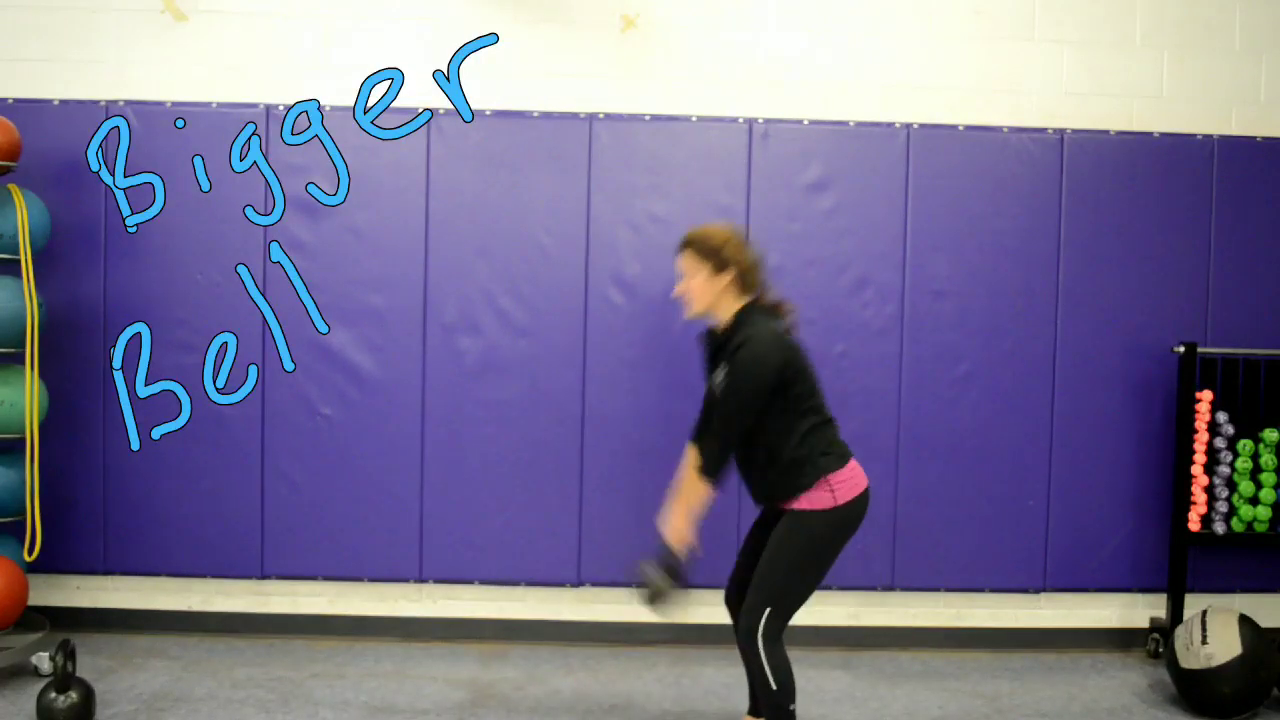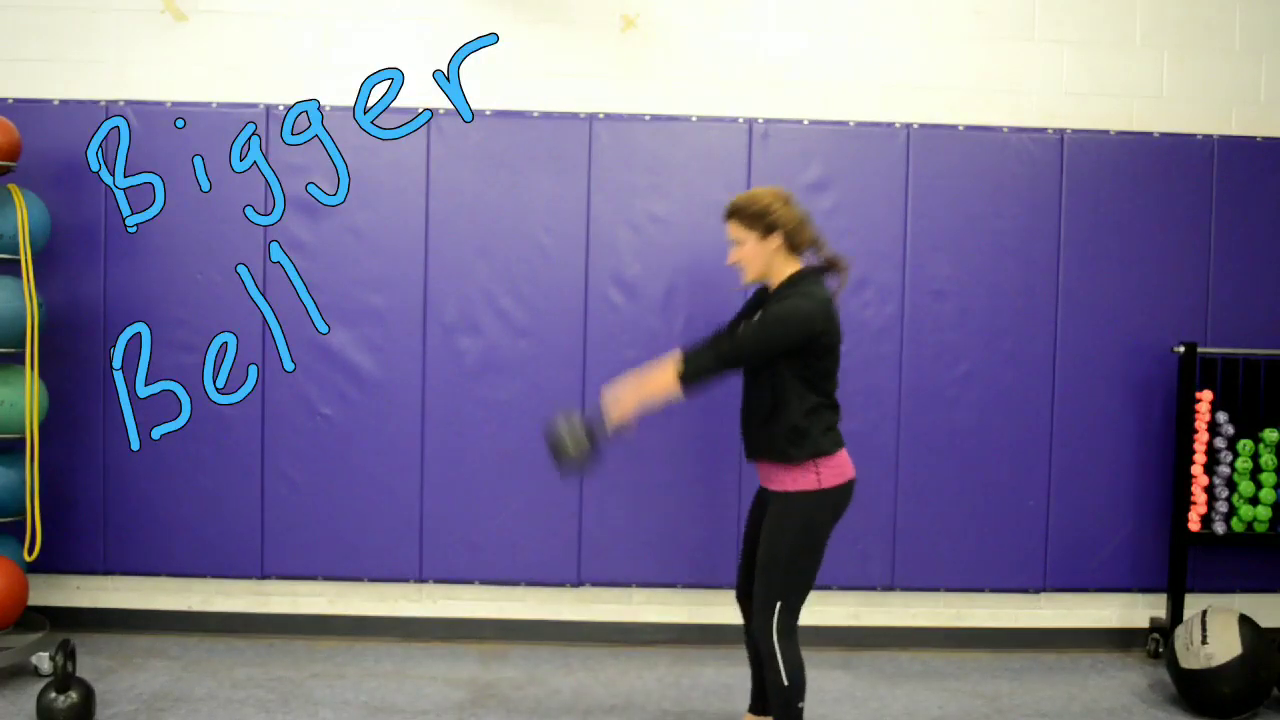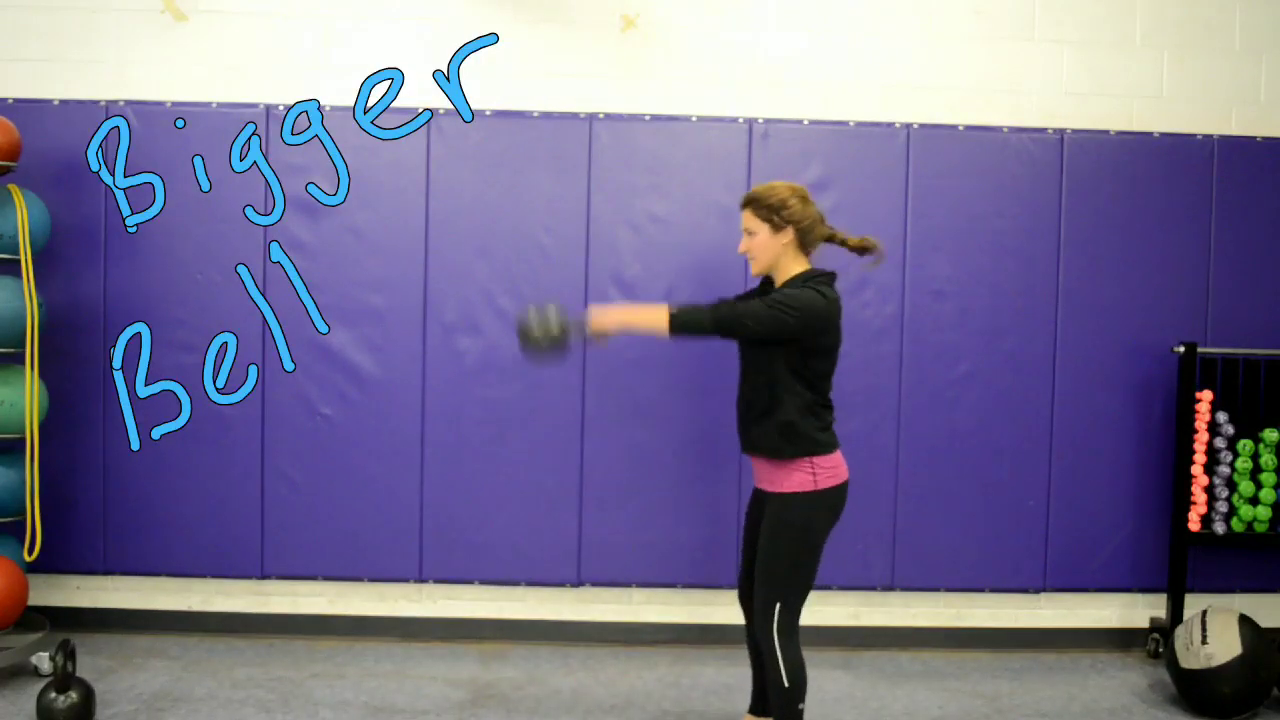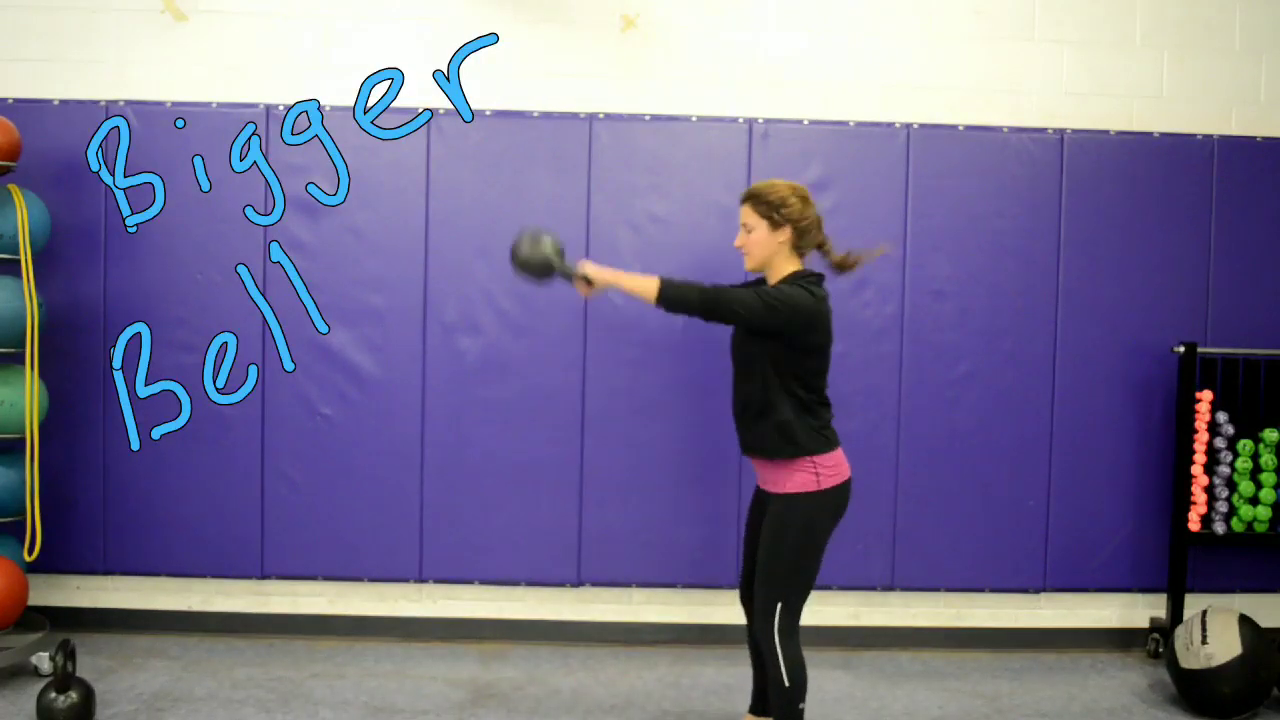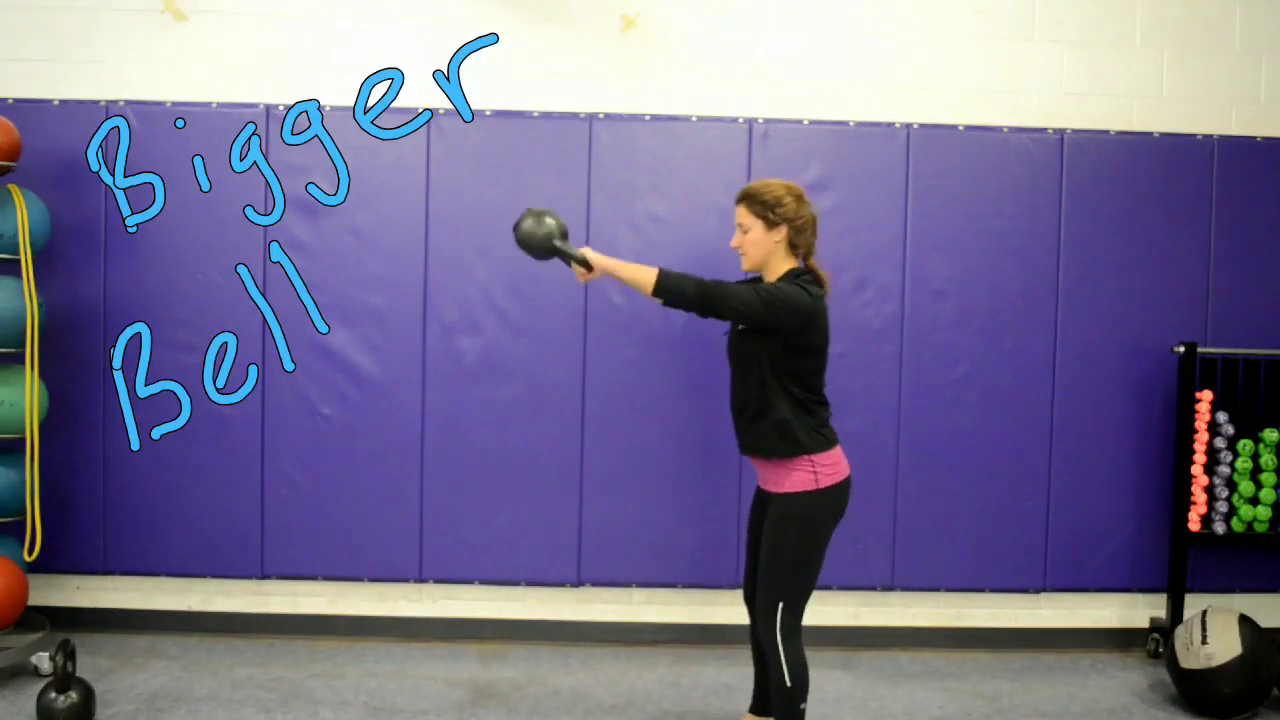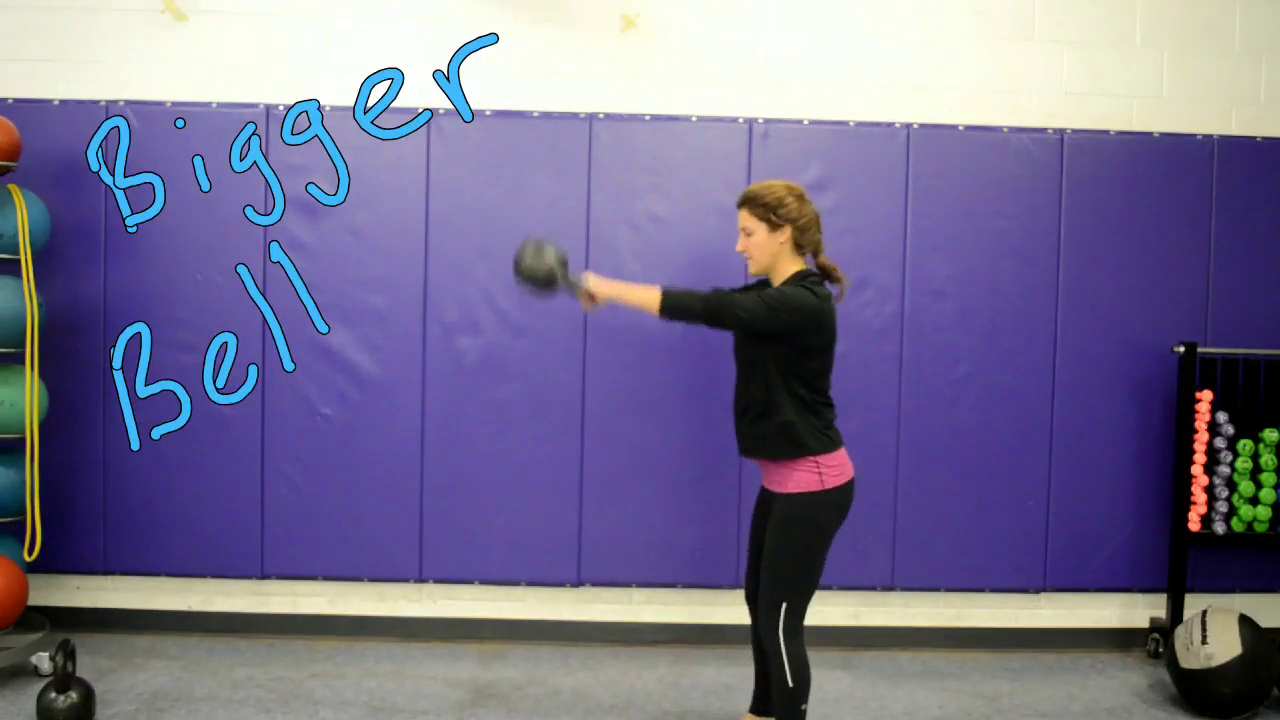
dt=0.1s
person 1, frame 1
left shoulder: (760, 346)
right shoulder: (727, 339)
left elbow: (727, 437)
right elbow: (710, 431)
left wrist: (685, 517)
right wrist: (677, 506)
left hip: (827, 499)
right hip: (793, 496)
left knee: (759, 624)
right knee: (740, 602)
person 1, frame 2
left shoulder: (805, 308)
right shoulder: (775, 301)
left elbow: (719, 361)
right elbow: (708, 352)
left wrist: (632, 400)
right wrist: (633, 389)
left hip: (813, 485)
right hip: (784, 479)
left knee: (773, 618)
right knee: (752, 599)
person 1, frame 3
left shoulder: (809, 304)
right shoulder: (777, 295)
left elbow: (712, 320)
right elbow: (714, 315)
left wrist: (617, 318)
right wrist: (619, 317)
left hip: (807, 484)
right hip: (778, 480)
left knee: (774, 618)
right knee: (753, 599)
person 1, frame 4
left shoulder: (798, 304)
right shoulder: (775, 294)
left elbow: (706, 301)
right elbow: (710, 301)
left wrist: (608, 276)
right wrist: (610, 278)
left hip: (808, 484)
right hip: (778, 480)
left knee: (778, 619)
right knee: (758, 602)
person 1, frame 5
left shoulder: (793, 303)
right shoulder: (769, 294)
left elbow: (701, 295)
right elbow: (706, 295)
left wrist: (606, 263)
right wrist: (604, 266)
left hip: (809, 483)
right hip: (779, 479)
left knee: (777, 618)
right knee: (759, 600)
person 1, frame 6
left shoulder: (801, 304)
right shoulder: (774, 293)
left elbow: (702, 308)
right elbow: (708, 305)
left wrist: (608, 288)
right wrist: (608, 290)
left hip: (812, 484)
right hip: (783, 479)
left knee: (780, 617)
right knee: (761, 600)
